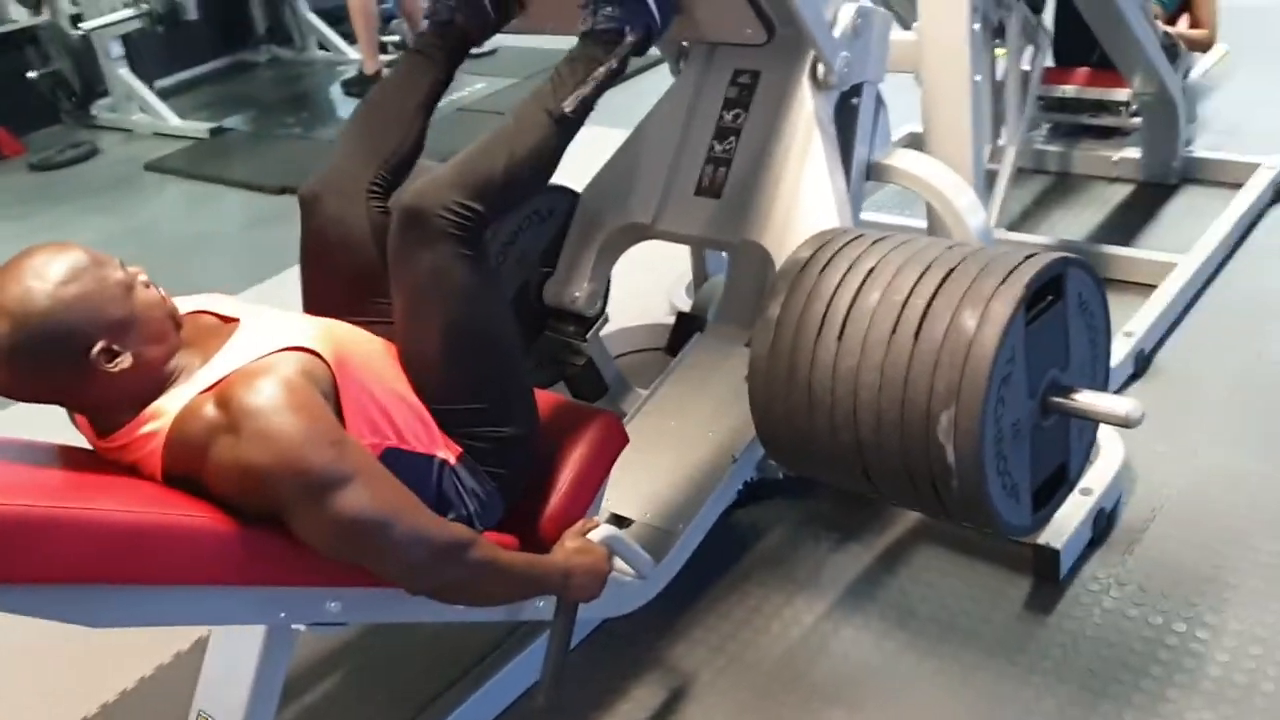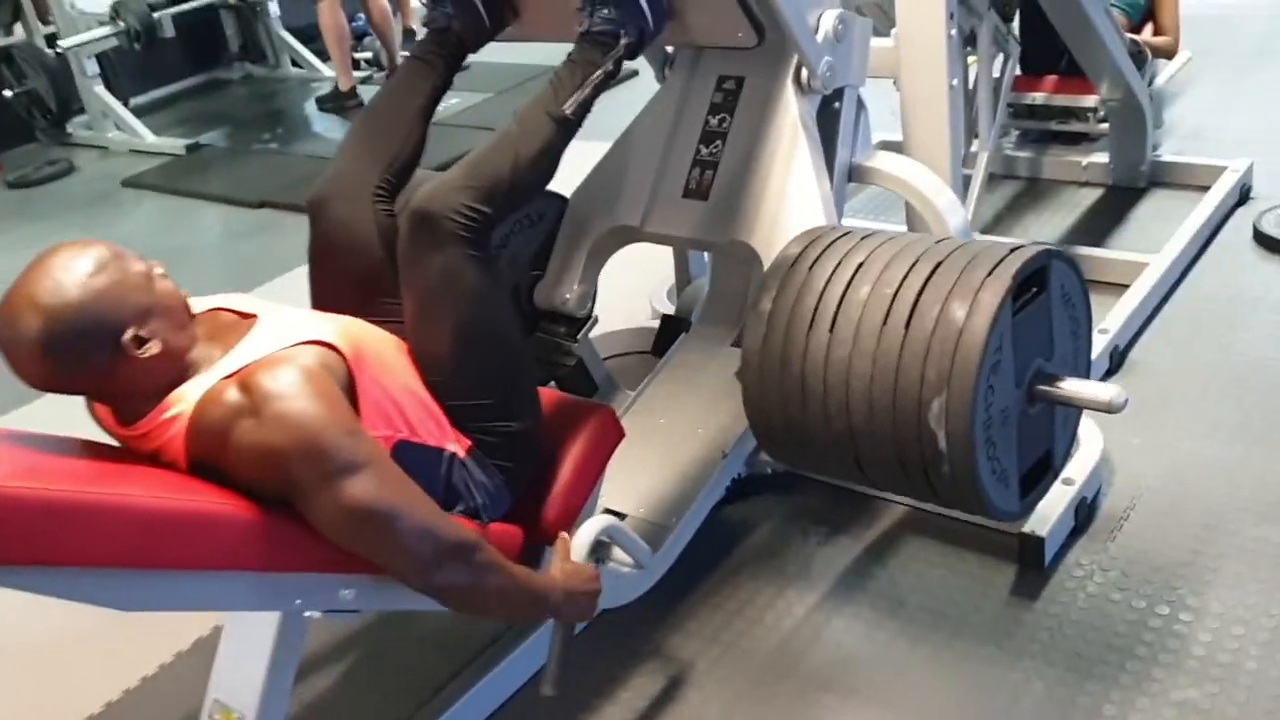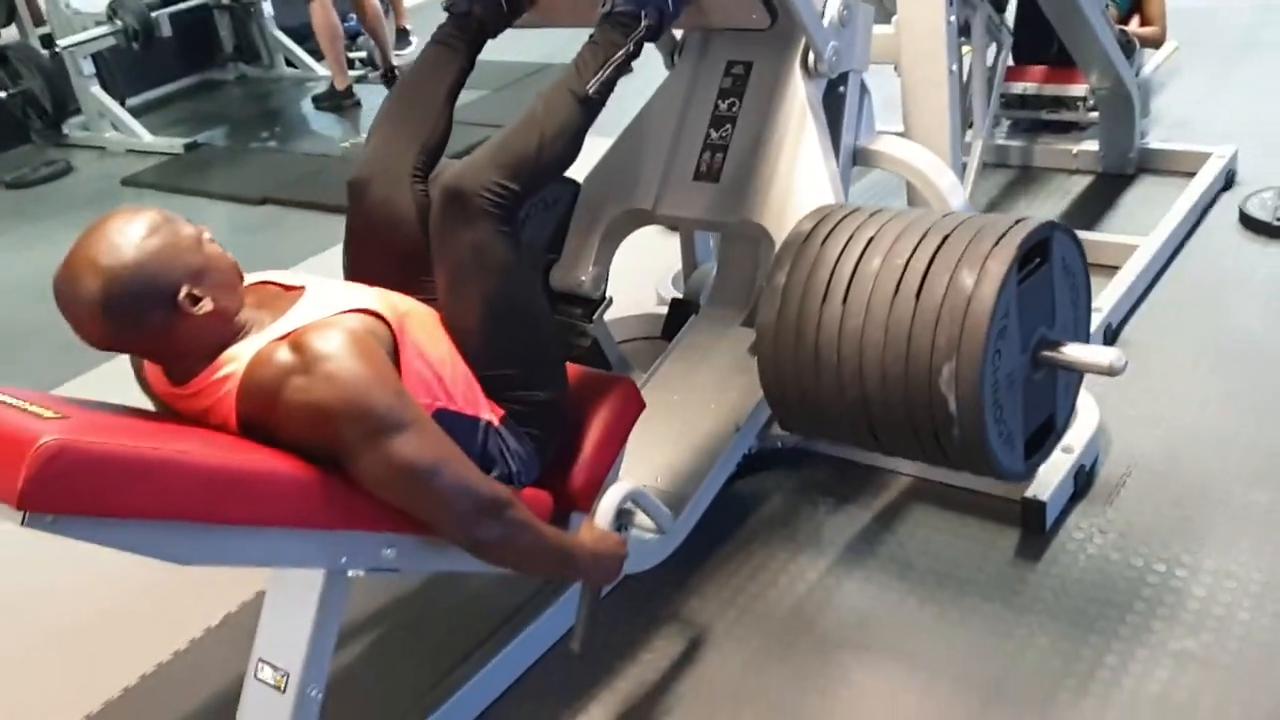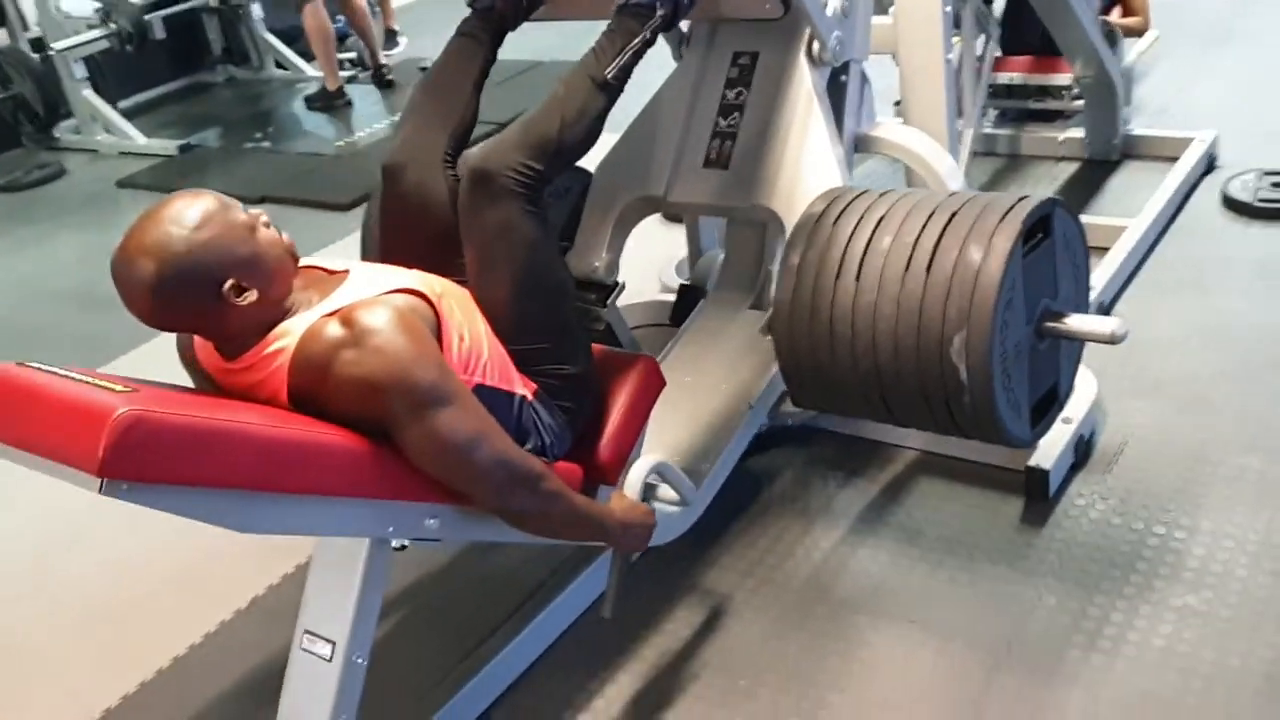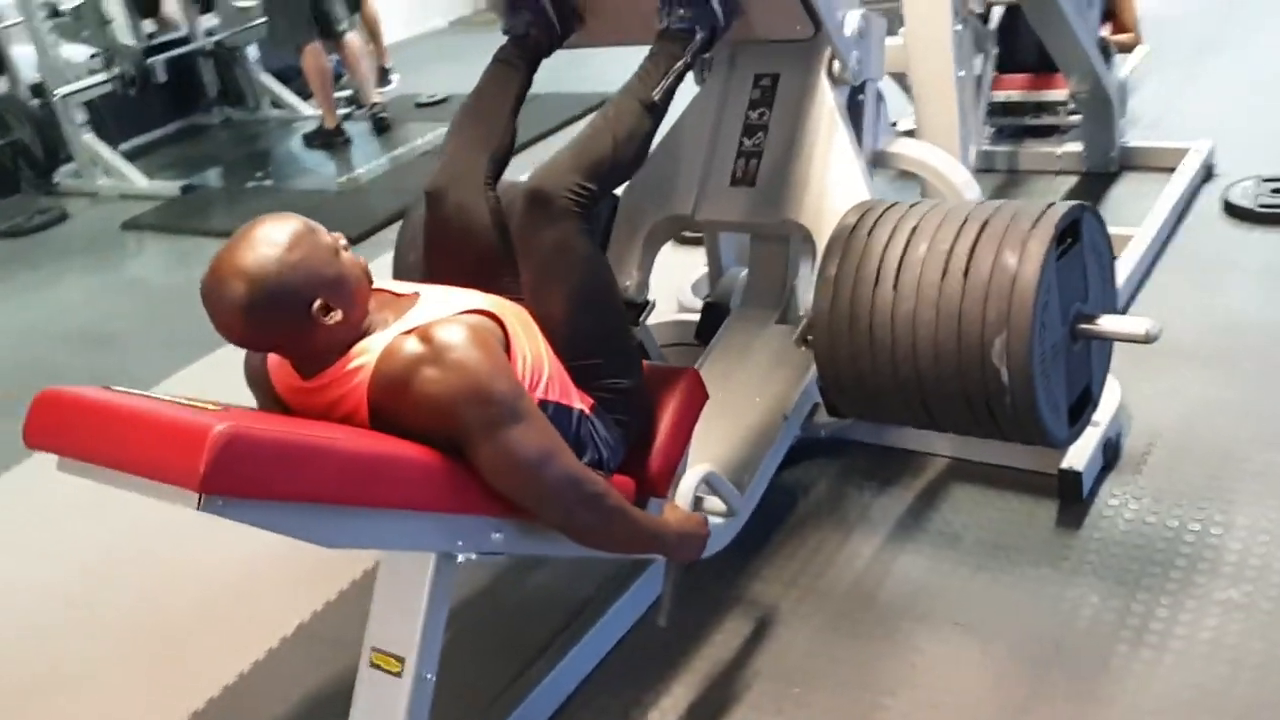
dt=0.3s
person 1, frame 1
left shoulder: (104, 394)
right shoulder: (255, 419)
right elbow: (431, 562)
right wrist: (560, 572)
right hip: (466, 467)
left knee: (338, 194)
right knee: (431, 210)
person 1, frame 2
left shoulder: (112, 388)
right shoulder: (272, 404)
right elbow: (437, 563)
right wrist: (553, 594)
right hip: (472, 456)
left knee: (345, 198)
right knee: (442, 214)
person 1, frame 3
left shoulder: (159, 359)
right shoulder: (317, 367)
right elbow: (474, 517)
right wrist: (581, 557)
left hip: (399, 406)
right hip: (503, 428)
left knee: (382, 181)
right knee: (471, 191)
person 1, frame 4
left shoulder: (198, 341)
right shoulder: (364, 343)
right elbow: (509, 491)
right wrist: (611, 524)
right hip: (534, 404)
left knee: (415, 164)
right knee: (496, 174)
person 1, frame 5
left shoulder: (268, 363)
right shoulder: (440, 359)
right elbow: (573, 508)
right wrist: (667, 535)
left hip: (474, 433)
right hip: (591, 419)
left knee: (454, 188)
right knee: (547, 197)
